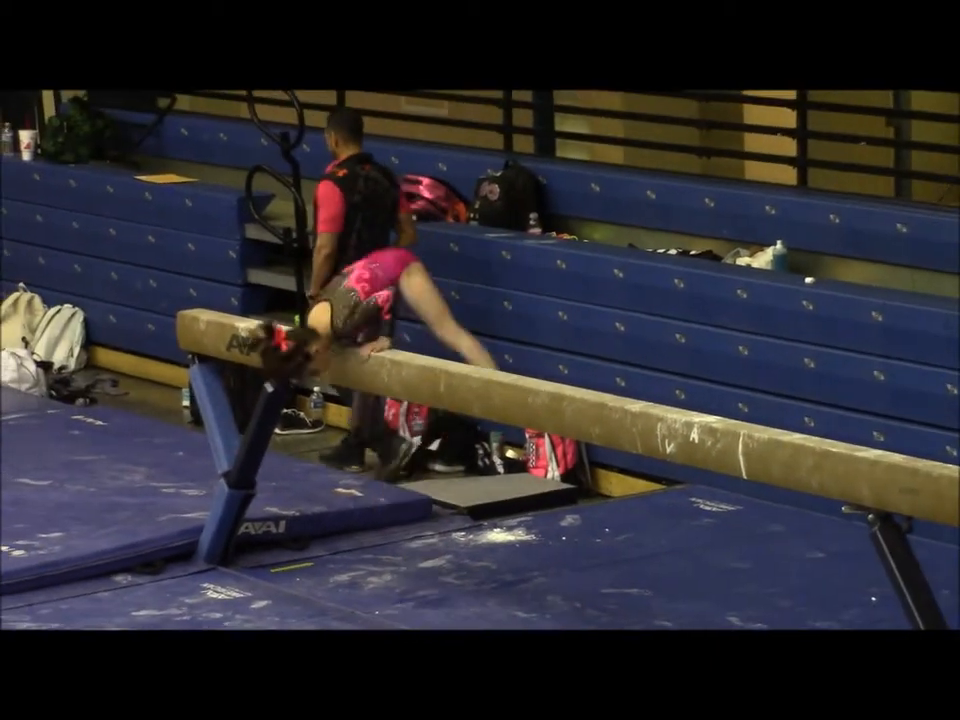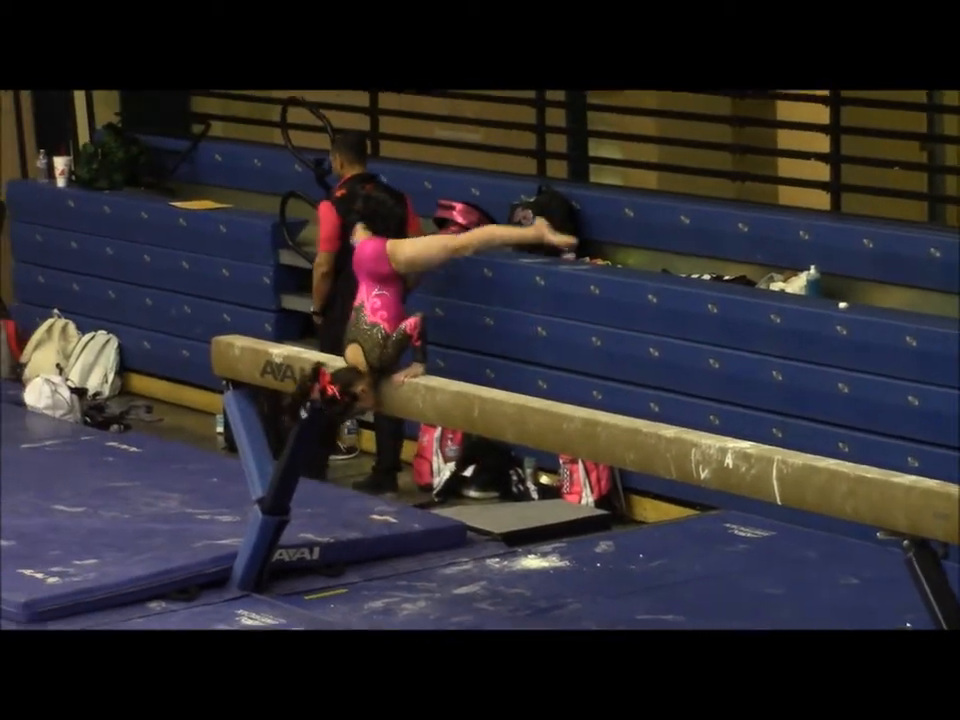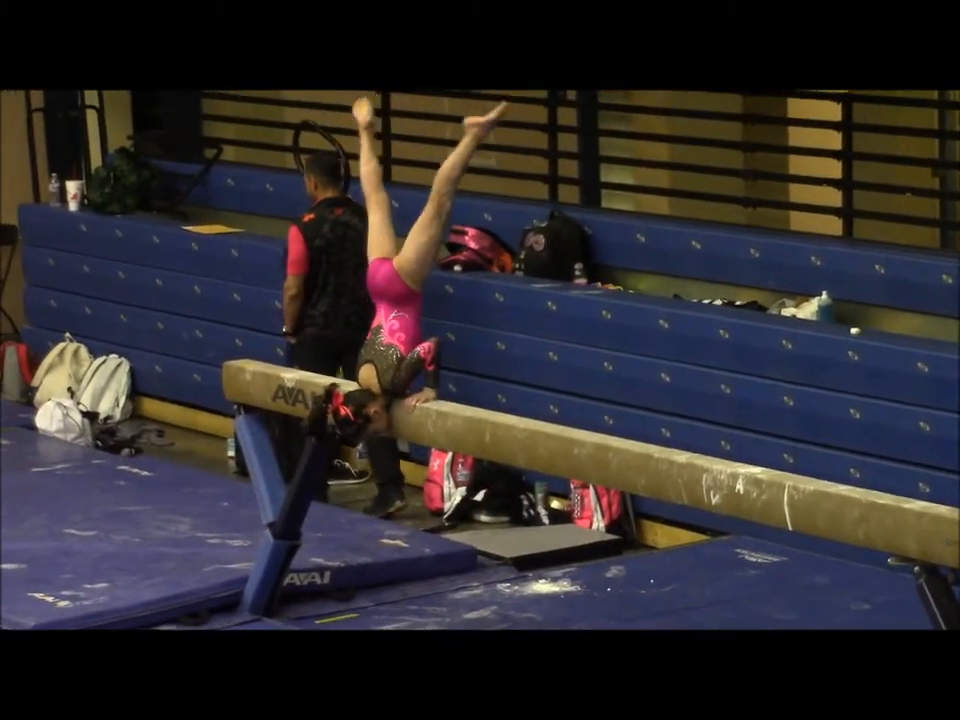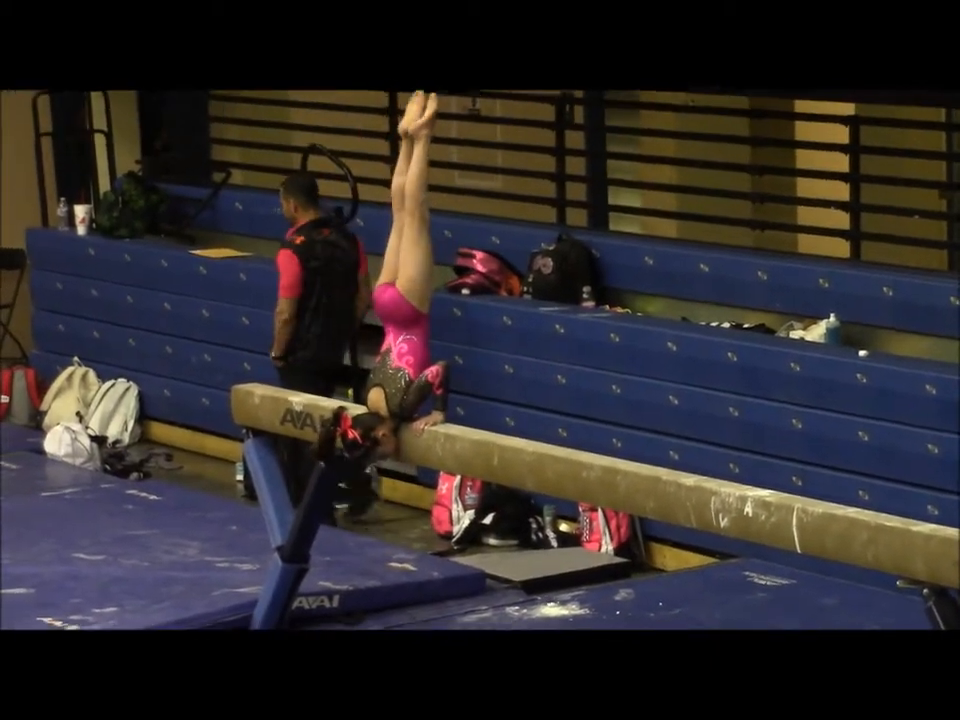
dt=0.4s
person 1, frame 1
left shoulder: (333, 183)
right shoulder: (385, 178)
left elbow: (326, 248)
right elbow: (407, 234)
left wrist: (314, 292)
left ankle: (369, 447)
right ankle: (353, 447)
person 1, frame 2
left shoulder: (334, 204)
right shoulder: (397, 199)
left elbow: (324, 266)
left wrist: (317, 308)
left hip: (343, 310)
left ankle: (316, 466)
right ankle: (386, 471)
person 1, frame 3
left shoulder: (304, 228)
right shoulder: (369, 221)
left elbow: (293, 290)
left wrist: (290, 329)
left hip: (316, 332)
right hip: (359, 329)
person 1, frame 4
left shoulder: (293, 250)
right shoulder: (348, 240)
left elbow: (285, 313)
right elbow: (364, 297)
left wrist: (277, 353)
left hip: (302, 353)
right hip: (334, 348)
person 2, frame 1
left shoulder: (339, 323)
right shoulder: (315, 326)
left elbow: (385, 298)
left wrist: (380, 337)
left hip: (399, 267)
right hip: (379, 273)
left knee: (447, 330)
person 2, frame 2
left shoulder: (371, 363)
right shoulder: (353, 357)
left elbow: (416, 323)
left wrist: (417, 365)
left hip: (382, 259)
right hip: (368, 258)
left knee: (463, 242)
right knee: (365, 243)
person 2, frame 3
left shoulder: (384, 382)
right shoulder: (368, 379)
left elbow: (429, 348)
left hip: (394, 288)
right hip: (386, 290)
left knee: (436, 207)
right knee: (375, 200)
left ankle: (476, 134)
right ankle: (364, 130)
person 2, frame 4
left shoulder: (389, 406)
left elbow: (439, 370)
left hip: (401, 312)
right hip: (394, 308)
left knee: (410, 215)
right knee: (403, 211)
left ankle: (418, 134)
right ankle: (410, 135)
